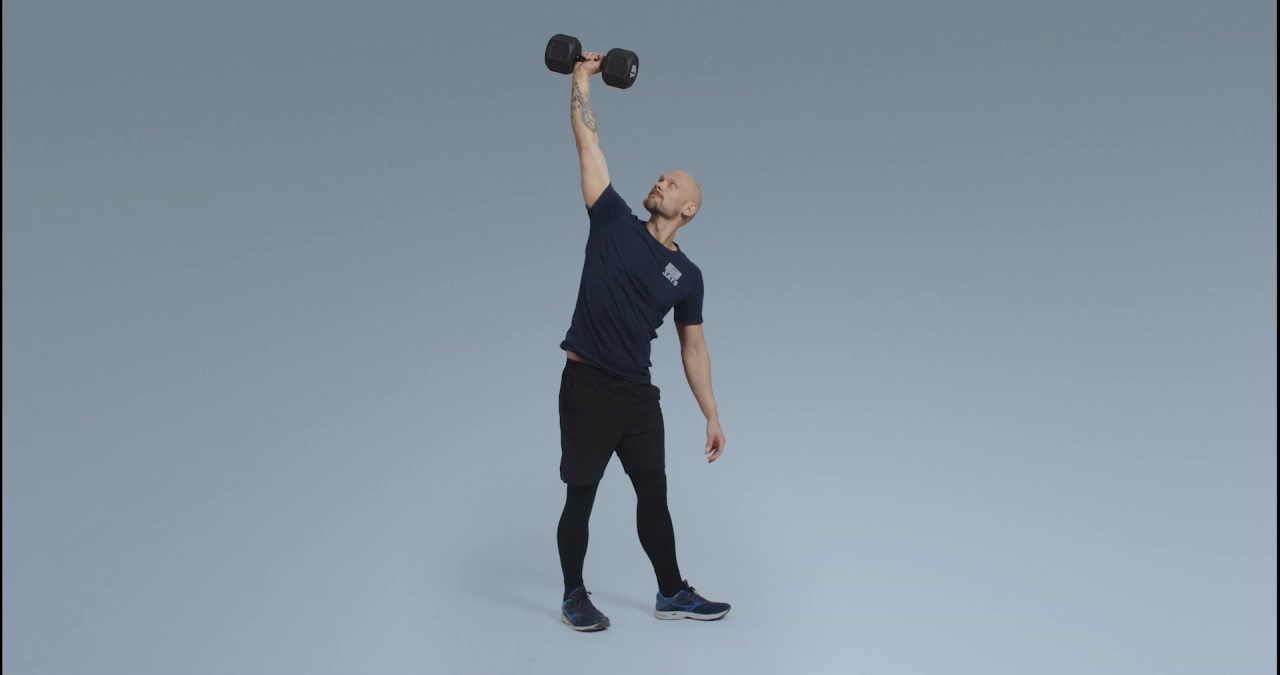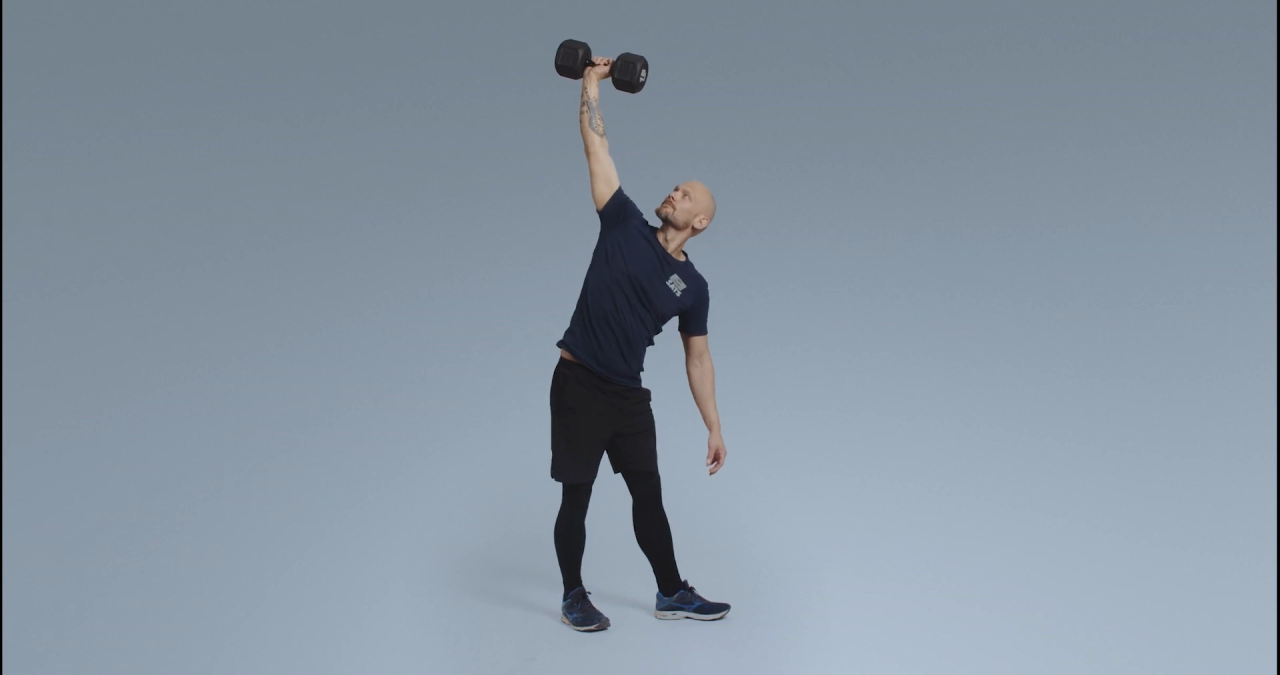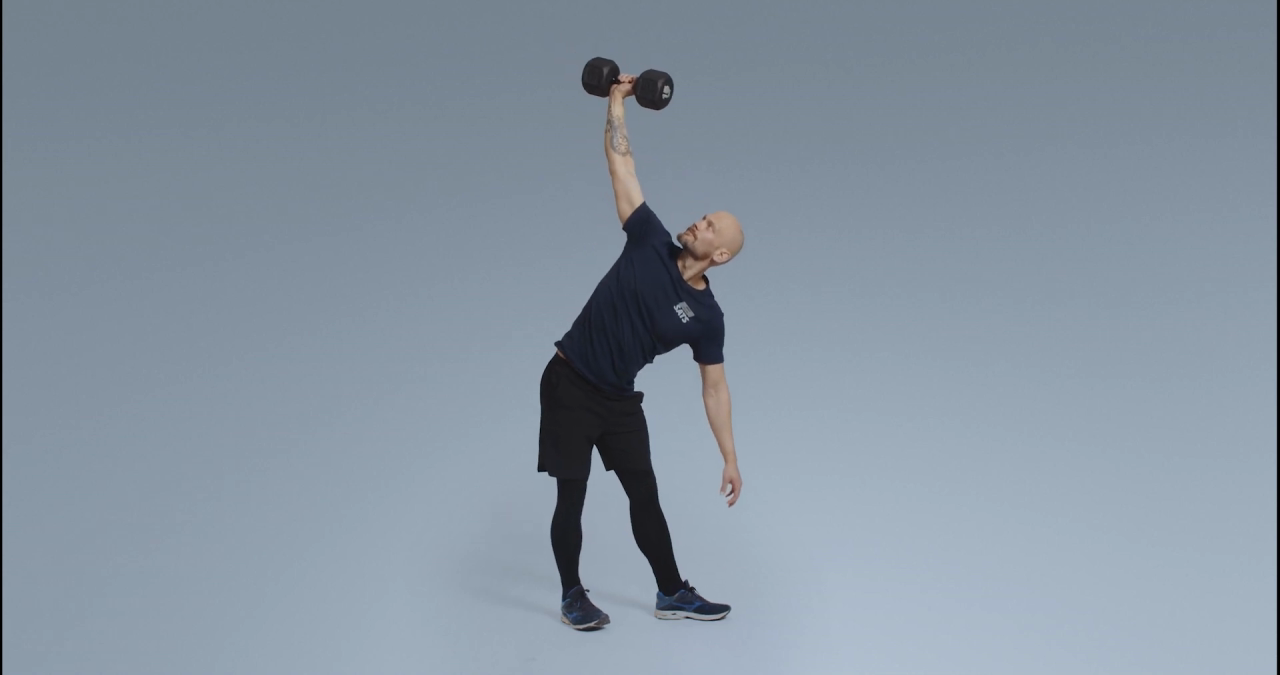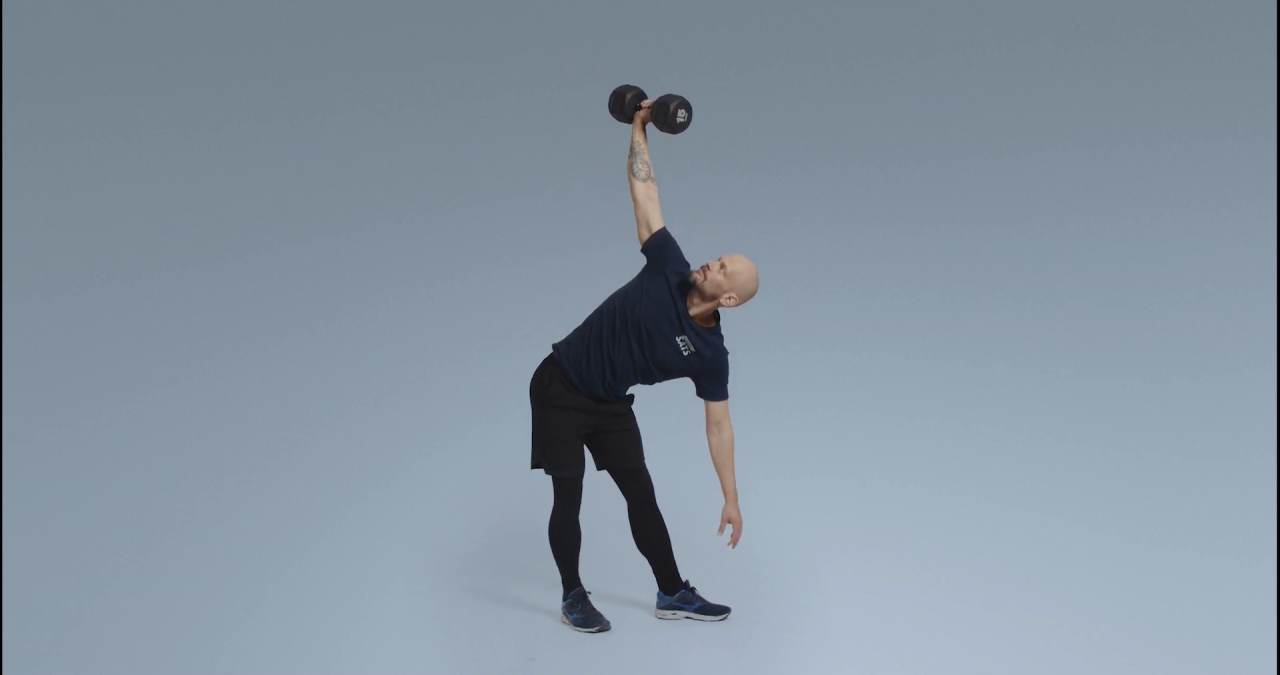
dt=0.5s
person 1, frame 1
left shoulder: (687, 275)
right shoulder: (615, 222)
left elbow: (693, 348)
right elbow: (587, 143)
left wrist: (712, 416)
right wrist: (581, 79)
left hip: (639, 392)
right hip: (588, 385)
left knee: (654, 494)
right knee: (581, 496)
left ankle: (672, 593)
right ankle: (574, 597)
person 1, frame 2
left shoulder: (692, 287)
right shoulder: (624, 227)
left elbow: (698, 359)
right elbow: (596, 149)
left wrist: (714, 428)
right wrist: (591, 83)
left hip: (629, 394)
right hip: (580, 385)
left knee: (648, 495)
right knee: (577, 496)
left ankle: (672, 593)
right ankle: (574, 597)
person 1, frame 3
left shoulder: (706, 317)
right shoulder: (651, 242)
left elbow: (714, 387)
right elbow: (621, 166)
left wrist: (730, 457)
right wrist: (616, 101)
left hip: (619, 398)
right hip: (569, 385)
left knee: (645, 494)
right knee: (572, 496)
left ankle: (672, 594)
right ankle: (573, 597)
person 1, frame 4
left shoulder: (709, 353)
right shoulder: (668, 269)
left elbow: (718, 425)
right elbow: (644, 191)
left wrist: (731, 498)
right wrist: (639, 129)
left hip: (610, 403)
right hip: (560, 387)
left knee: (641, 492)
right knee: (568, 496)
left ankle: (672, 593)
right ankle: (573, 597)
